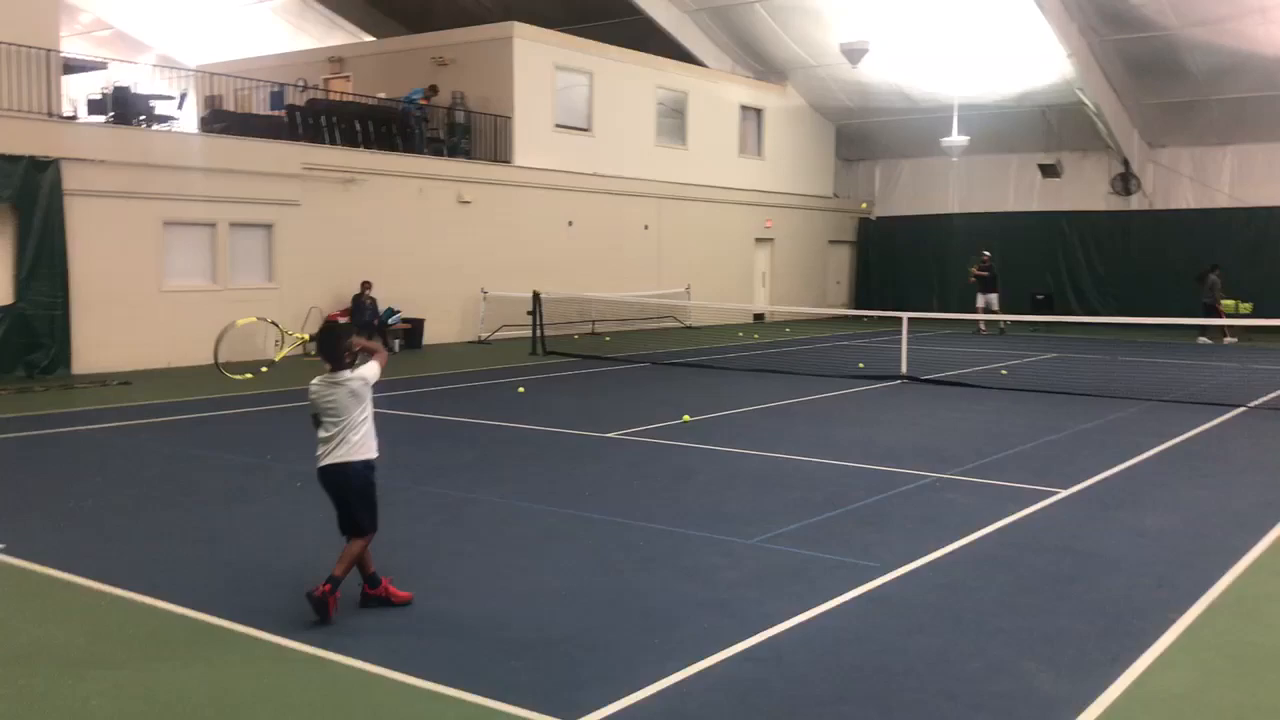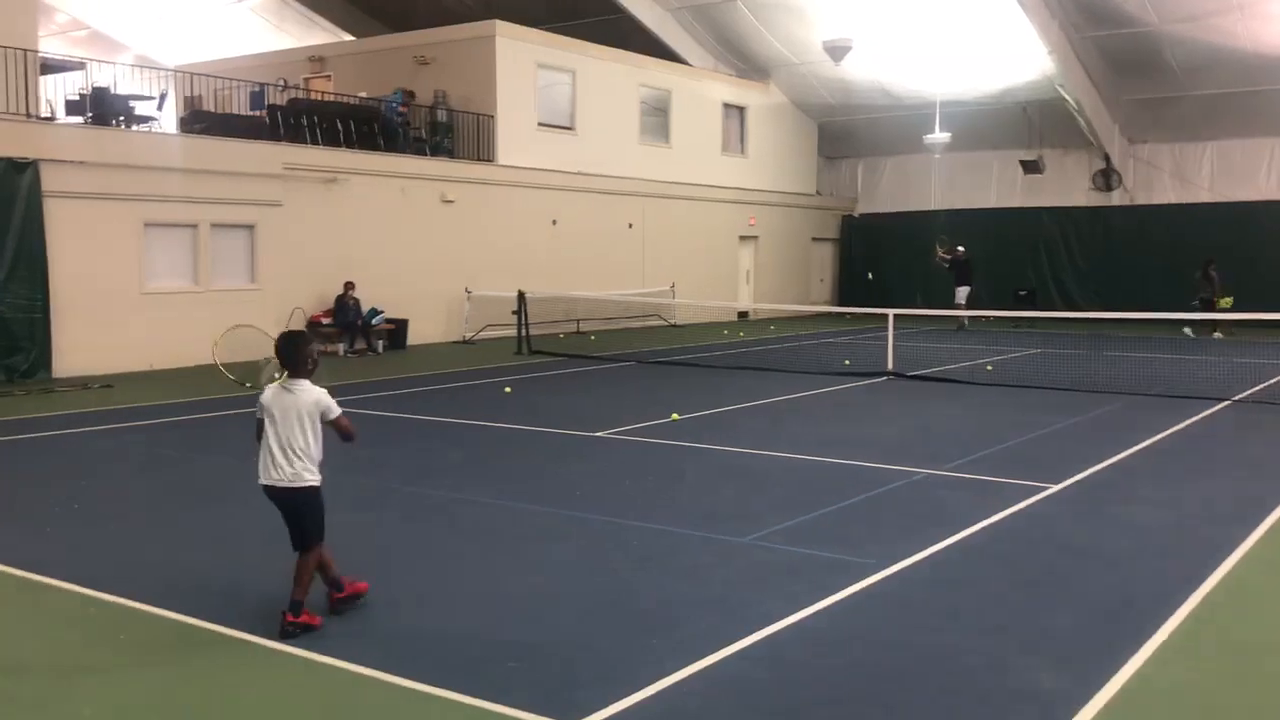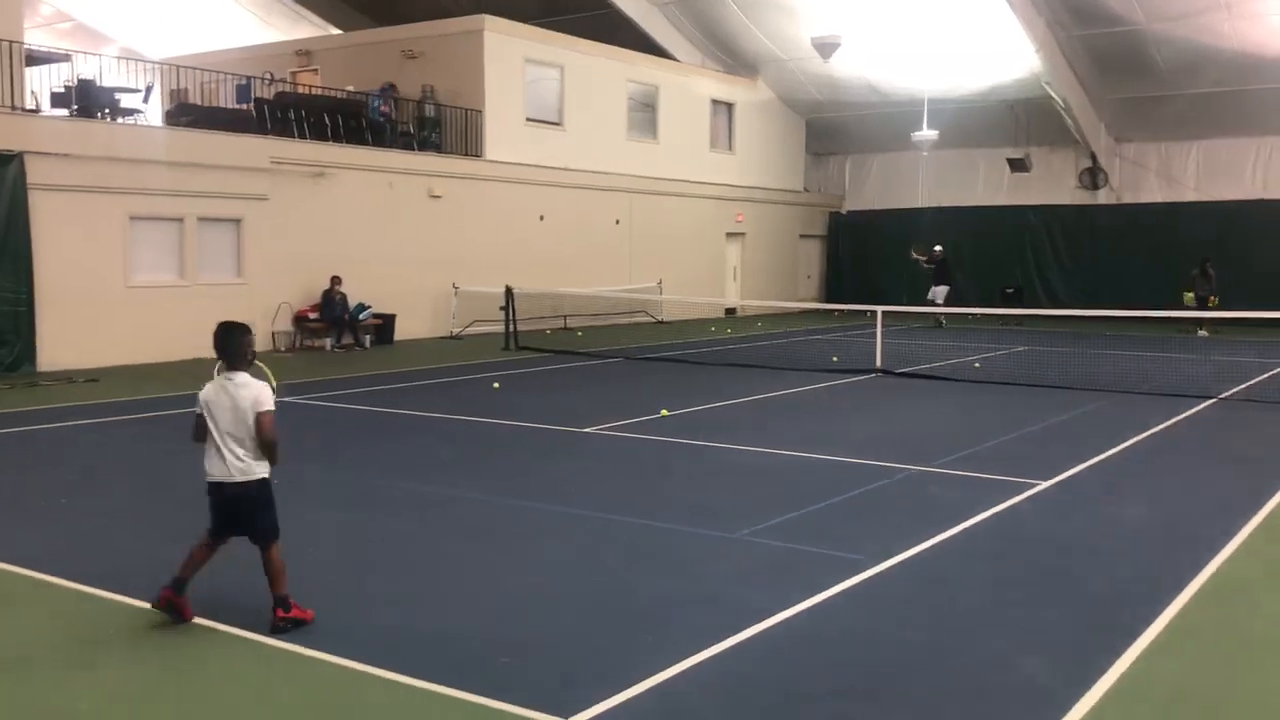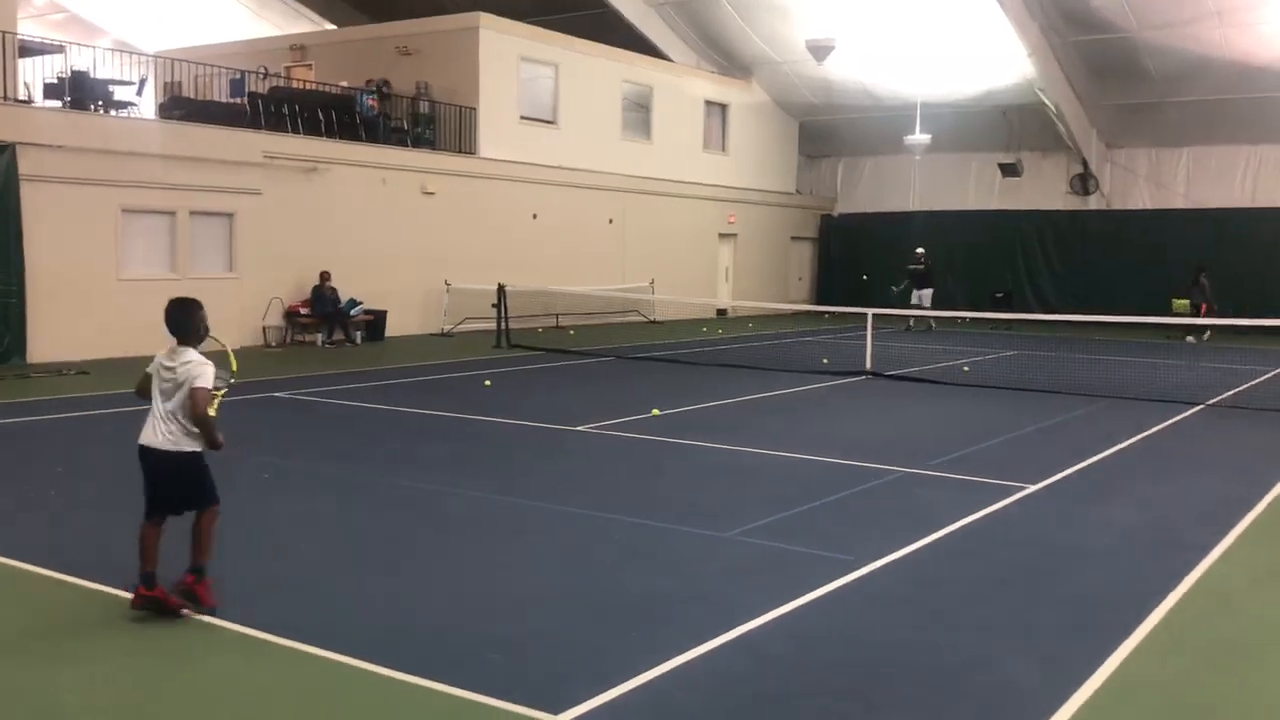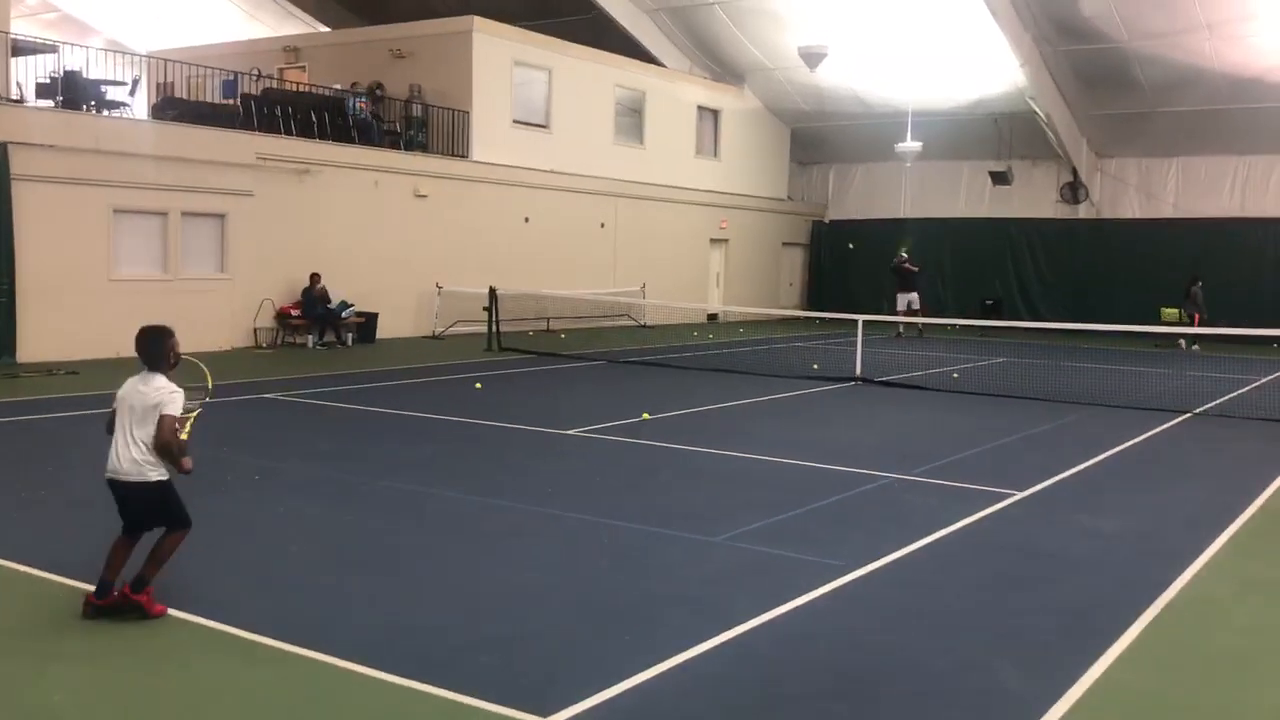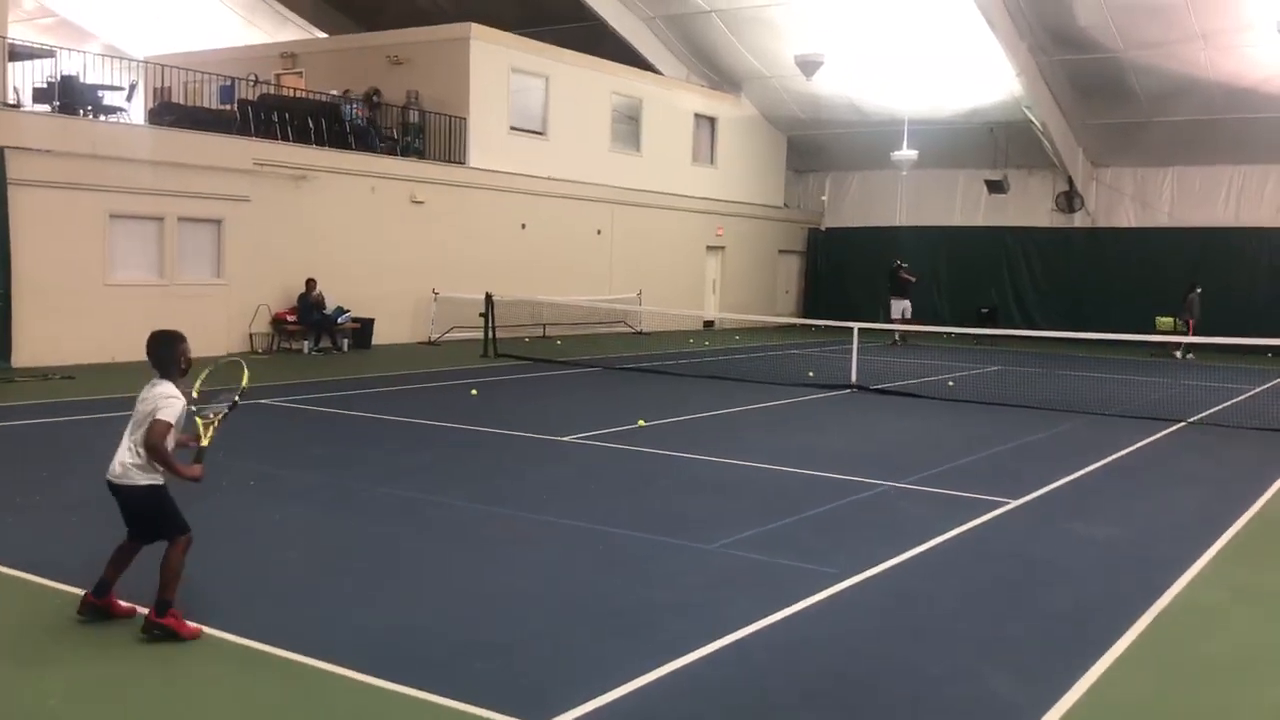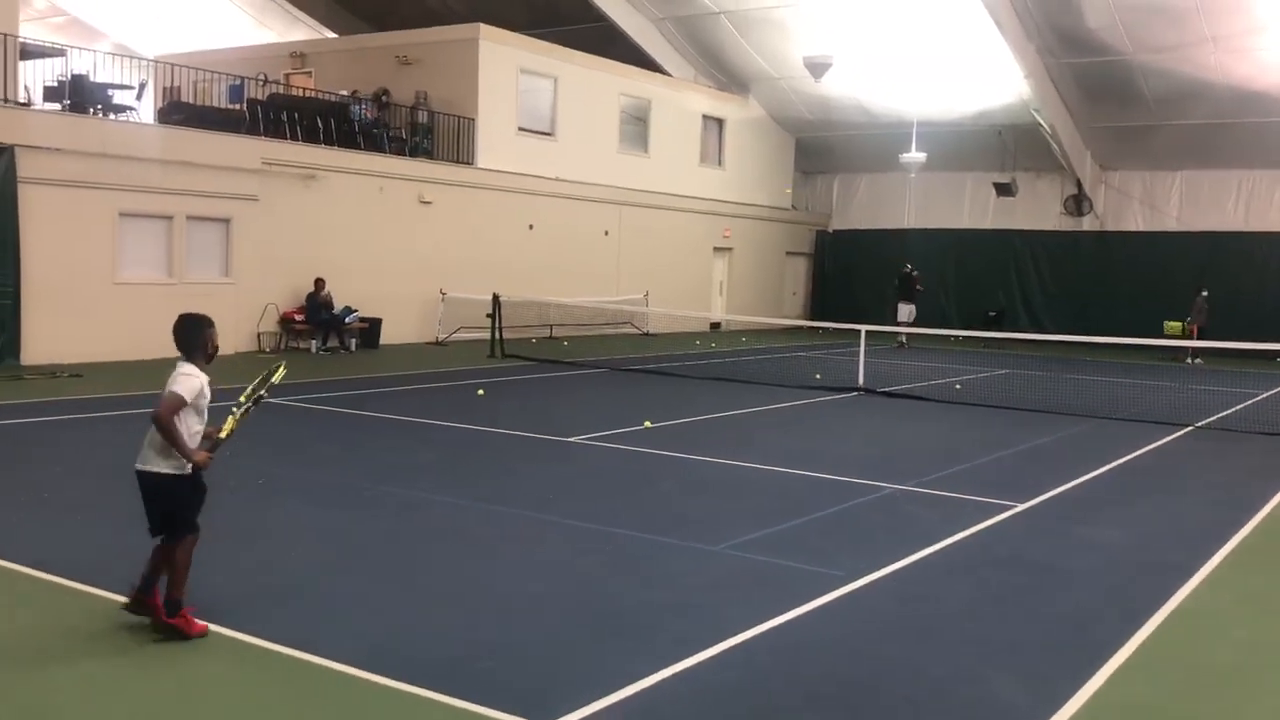
dt=0.3s
person 1, frame 1
left shoulder: (316, 387)
right shoulder: (360, 379)
right elbow: (381, 353)
right wrist: (362, 344)
left hip: (327, 466)
right hip: (355, 465)
left knee: (355, 529)
right knee: (363, 532)
left ankle: (373, 586)
right ankle: (328, 588)
person 1, frame 2
left shoulder: (268, 395)
right shoulder: (317, 397)
left elbow: (260, 435)
right elbow: (348, 434)
right wrist: (328, 410)
left hip: (272, 481)
right hip: (300, 483)
left knee: (311, 537)
right knee: (310, 545)
left ankle: (338, 589)
right ankle: (295, 615)
person 1, frame 3
left shoulder: (208, 391)
right shoulder: (258, 390)
left elbow: (197, 434)
right elbow: (268, 436)
right wrist: (271, 457)
left hip: (216, 479)
right hip: (250, 479)
left knee: (216, 534)
right knee: (269, 541)
left ankle: (173, 591)
right ankle: (284, 609)
person 1, frame 4
left shoulder: (163, 357)
right shoulder: (202, 366)
left elbow: (143, 391)
right elbow: (199, 410)
right wrist: (213, 437)
left hip: (150, 447)
right hip: (182, 451)
left knee: (154, 515)
right knee: (208, 506)
left ankle: (147, 588)
right ankle: (195, 579)
person 1, frame 5
left shoulder: (129, 385)
right shoulder: (171, 392)
left elbow: (112, 427)
right elbow: (163, 440)
right wrist: (180, 463)
left hip: (117, 473)
right hip: (147, 477)
left knee: (132, 531)
right knee: (179, 526)
left ankle: (101, 596)
right ankle: (137, 589)
person 1, frame 6
left shoulder: (152, 389)
right shoulder: (173, 398)
right elbow: (153, 443)
left wrist: (182, 439)
right wrist: (183, 471)
left hip: (121, 476)
right hip: (141, 481)
left knee: (138, 537)
right knee: (180, 537)
left ankle: (99, 597)
right ankle: (162, 615)
person 1, frame 7
left shoulder: (186, 373)
right shoulder: (193, 378)
right elbow: (161, 416)
left wrist: (206, 432)
right wrist: (190, 454)
left hip: (165, 468)
right hip: (165, 470)
left knee: (175, 533)
right knee: (186, 534)
left ankle: (145, 594)
right ankle: (174, 612)
